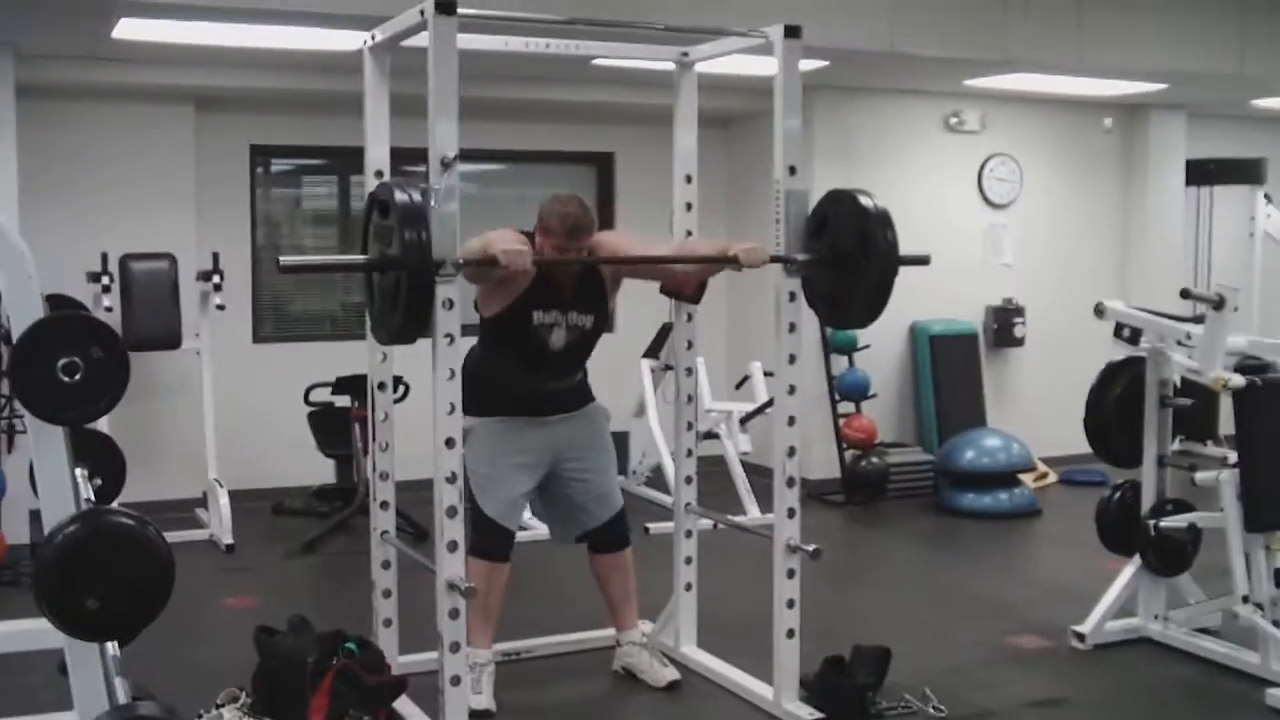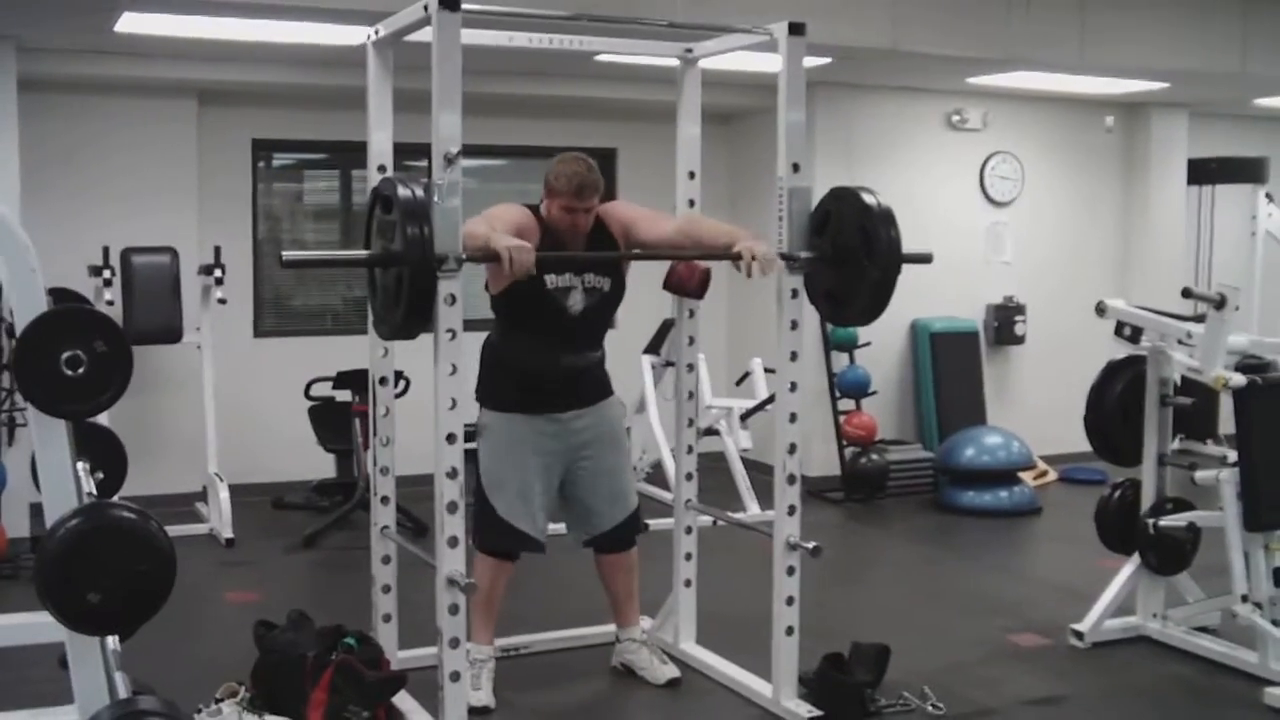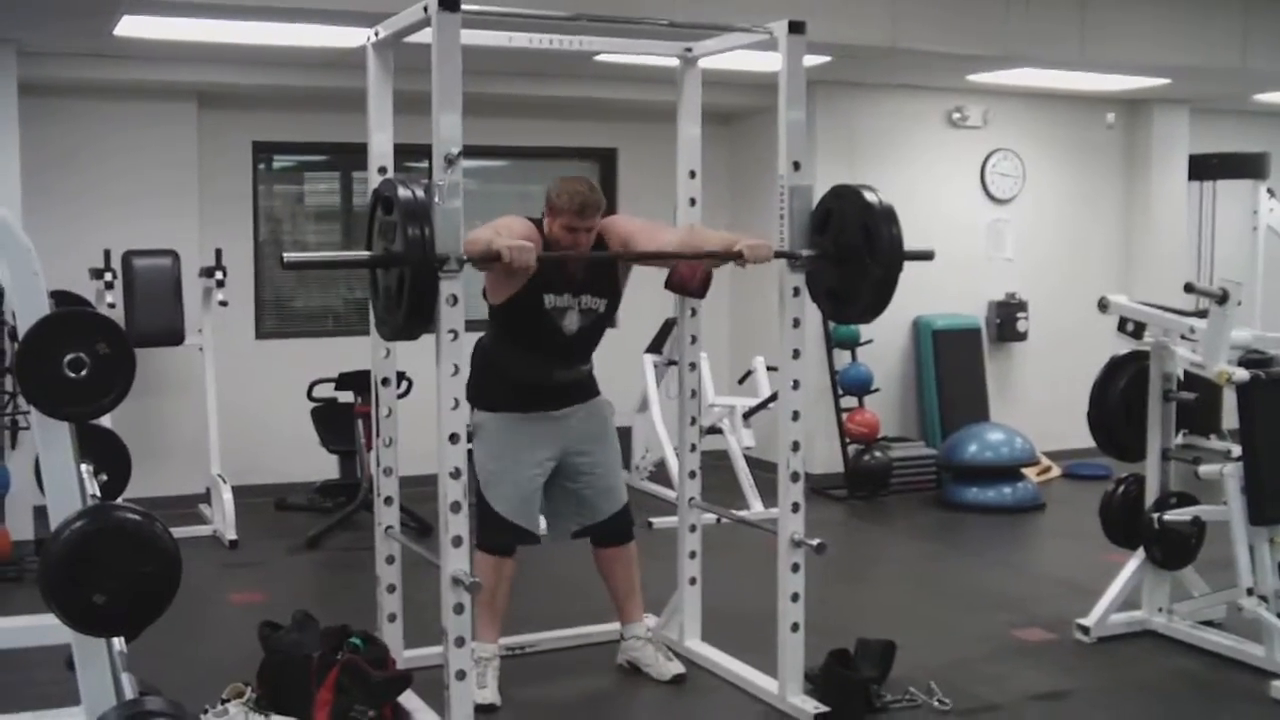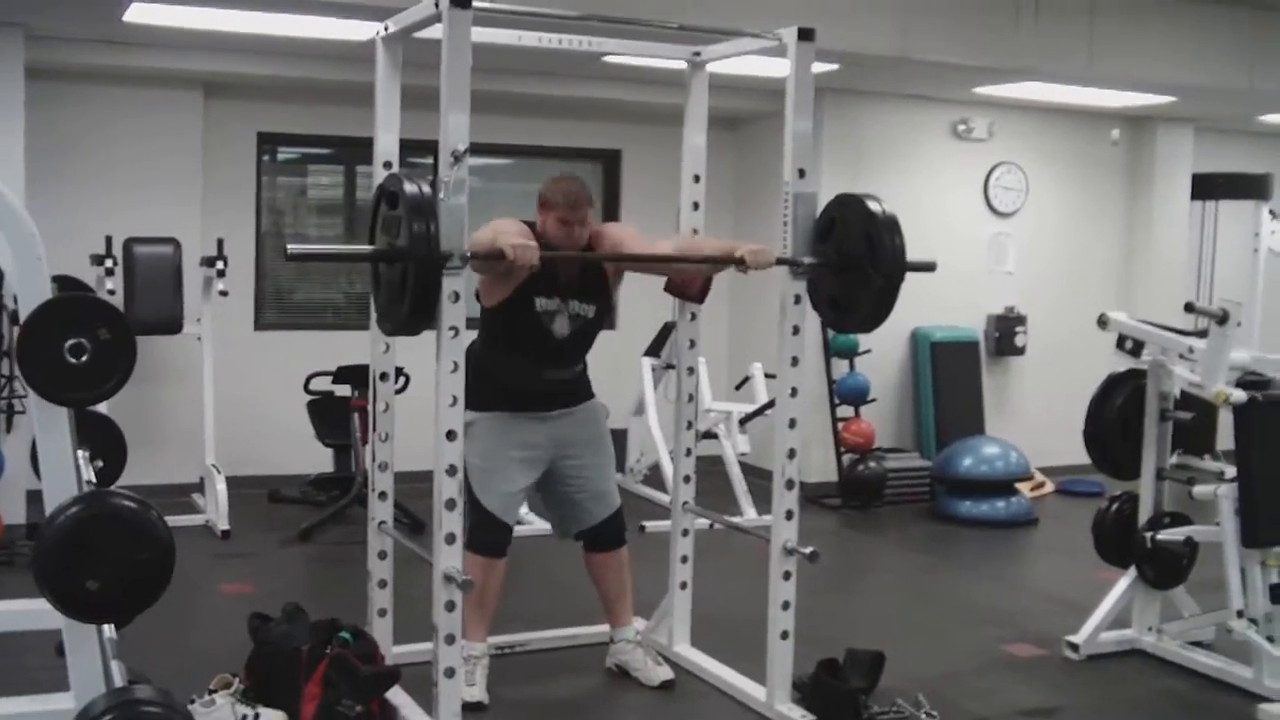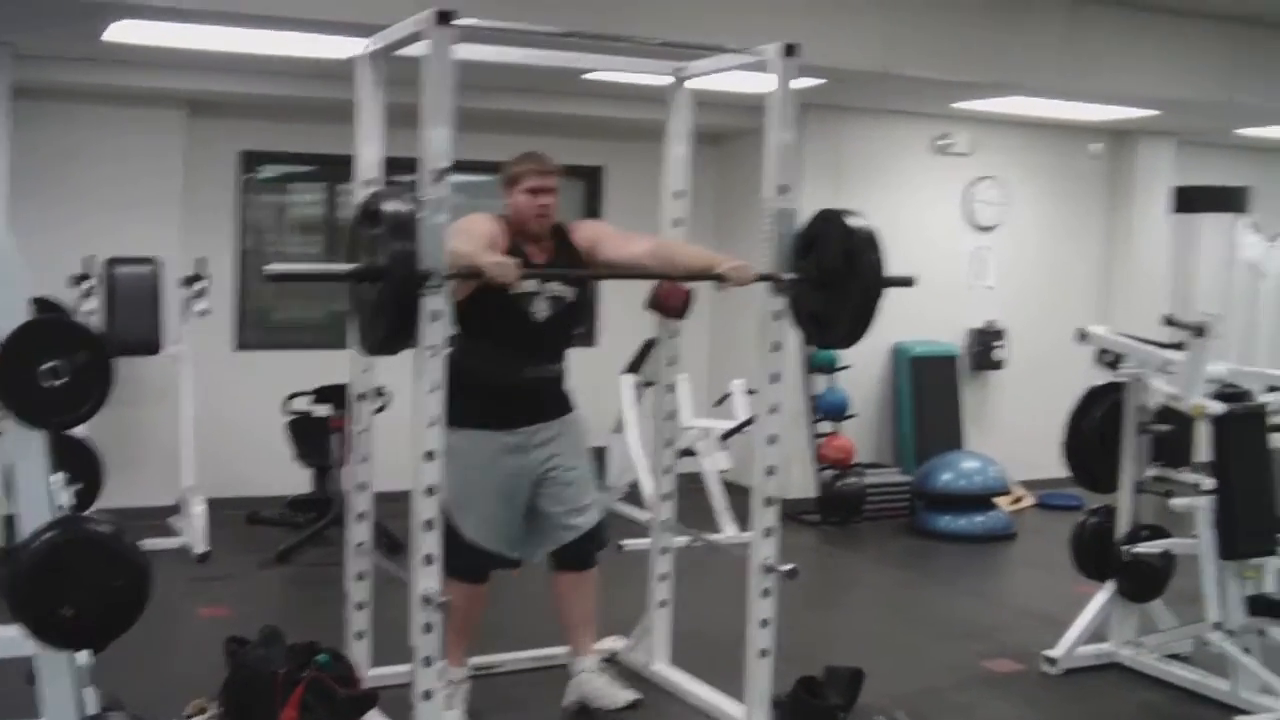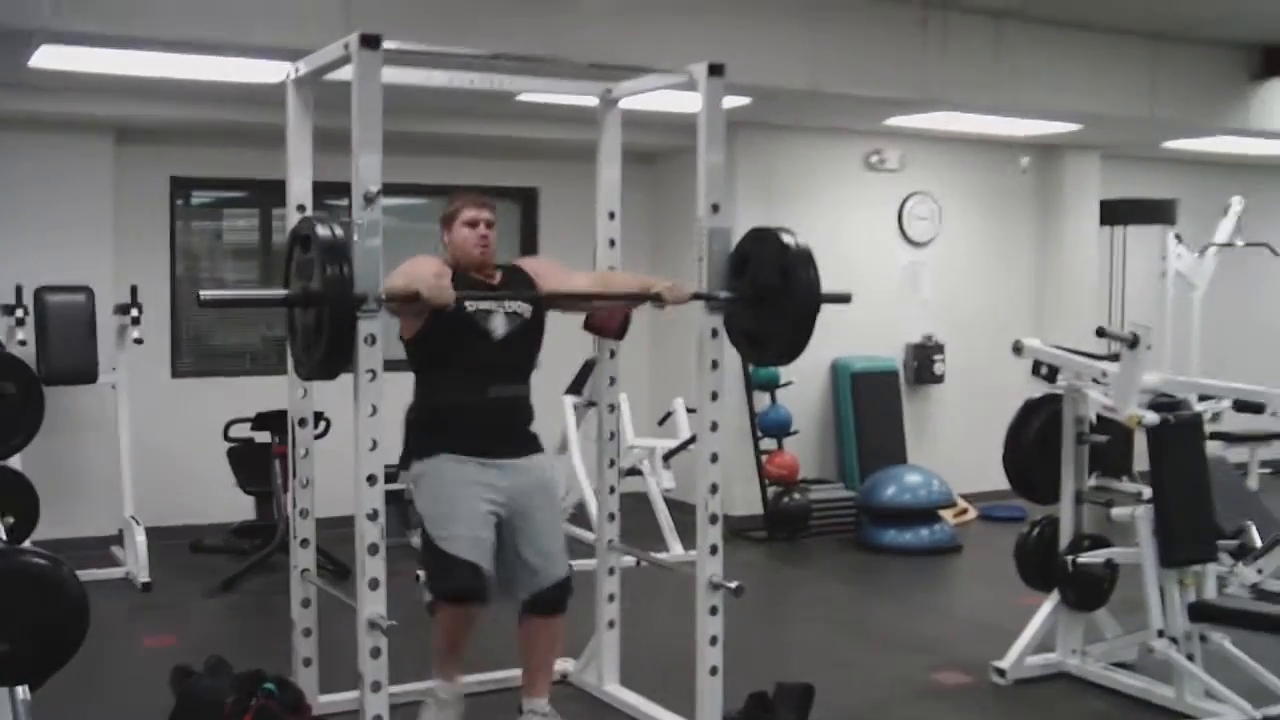
dt=0.3s
person 1, frame 1
left shoulder: (607, 253)
right shoulder: (512, 254)
left elbow: (673, 257)
right elbow: (470, 253)
left wrist: (730, 249)
right wrist: (496, 251)
left hip: (573, 411)
right hip: (501, 419)
left knee: (609, 528)
right knee: (492, 534)
left ankle: (631, 645)
right ankle: (478, 664)
person 1, frame 2
left shoulder: (619, 222)
right shoulder: (519, 223)
left elbow: (681, 229)
right elbow: (474, 230)
left wrist: (741, 241)
right wrist: (499, 241)
left hip: (591, 403)
right hip: (517, 410)
left knee: (617, 526)
right knee: (501, 533)
left ankle: (631, 642)
right ankle: (478, 658)
person 1, frame 3
left shoulder: (617, 238)
right shoulder: (519, 241)
left elbow: (678, 239)
right elbow: (478, 243)
left wrist: (734, 243)
right wrist: (500, 244)
left hip: (579, 404)
right hip: (507, 411)
left knee: (614, 519)
right knee: (499, 528)
left ankle: (636, 638)
right ankle: (483, 659)
person 1, frame 4
left shoulder: (611, 246)
right shoulder: (516, 243)
left elbow: (676, 251)
right elbow: (481, 246)
left wrist: (736, 251)
right wrist: (504, 246)
left hip: (573, 407)
right hip: (500, 412)
left knee: (605, 524)
right knee: (489, 527)
left ankle: (624, 641)
right ankle: (472, 657)
person 1, frame 5
left shoulder: (582, 239)
right shoulder: (484, 231)
left elbow: (651, 250)
right elbow: (456, 249)
left wrist: (718, 263)
right wrist: (482, 261)
left hip: (553, 419)
right hip: (480, 425)
left knee: (578, 543)
right knee: (471, 554)
left ankle: (585, 673)
person 1, frame 6
left shoulder: (530, 275)
right shoulder: (431, 272)
left elbow: (595, 286)
right elbow: (392, 291)
left wrist: (653, 286)
right wrist: (417, 290)
left hip: (521, 454)
right hip: (448, 456)
left knee: (549, 584)
right knee: (462, 578)
